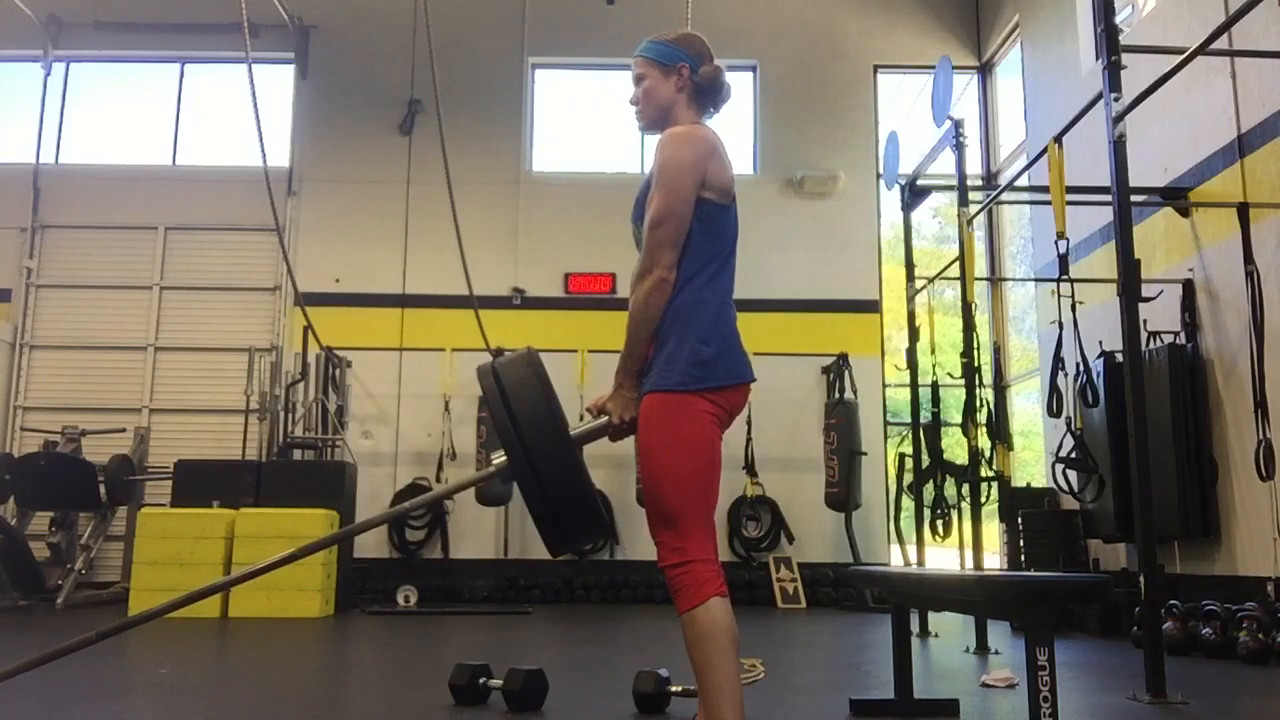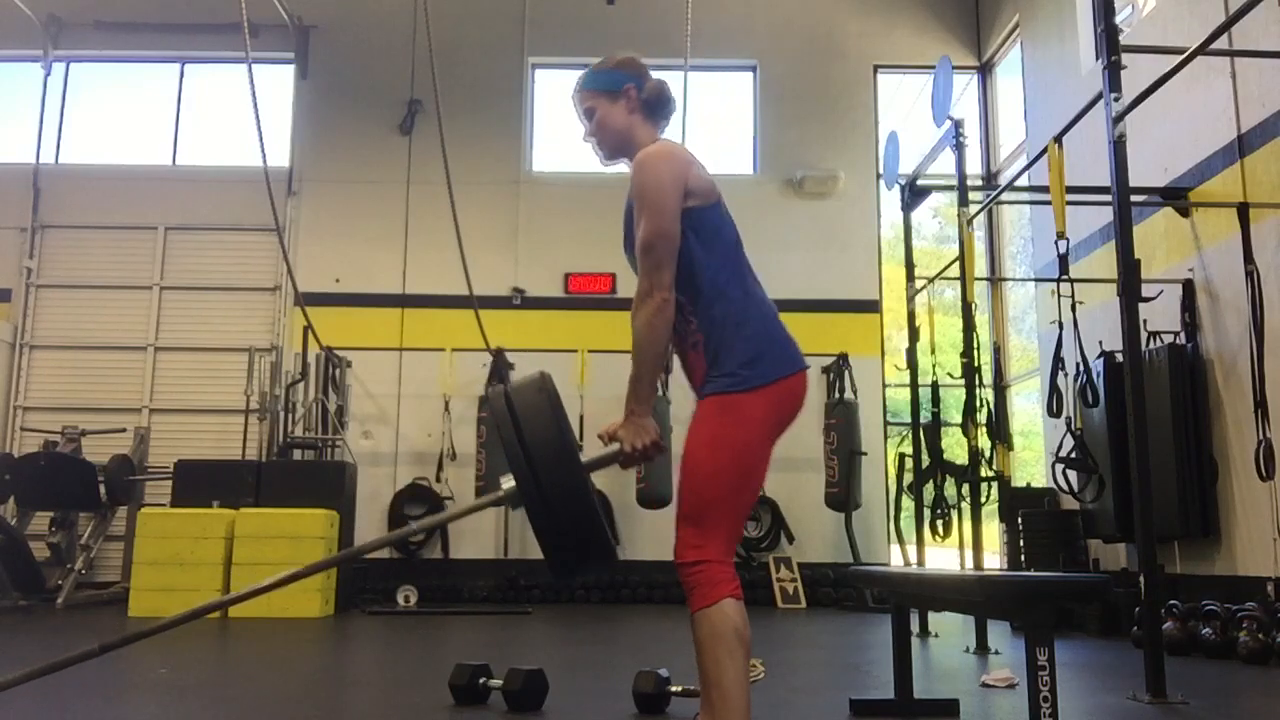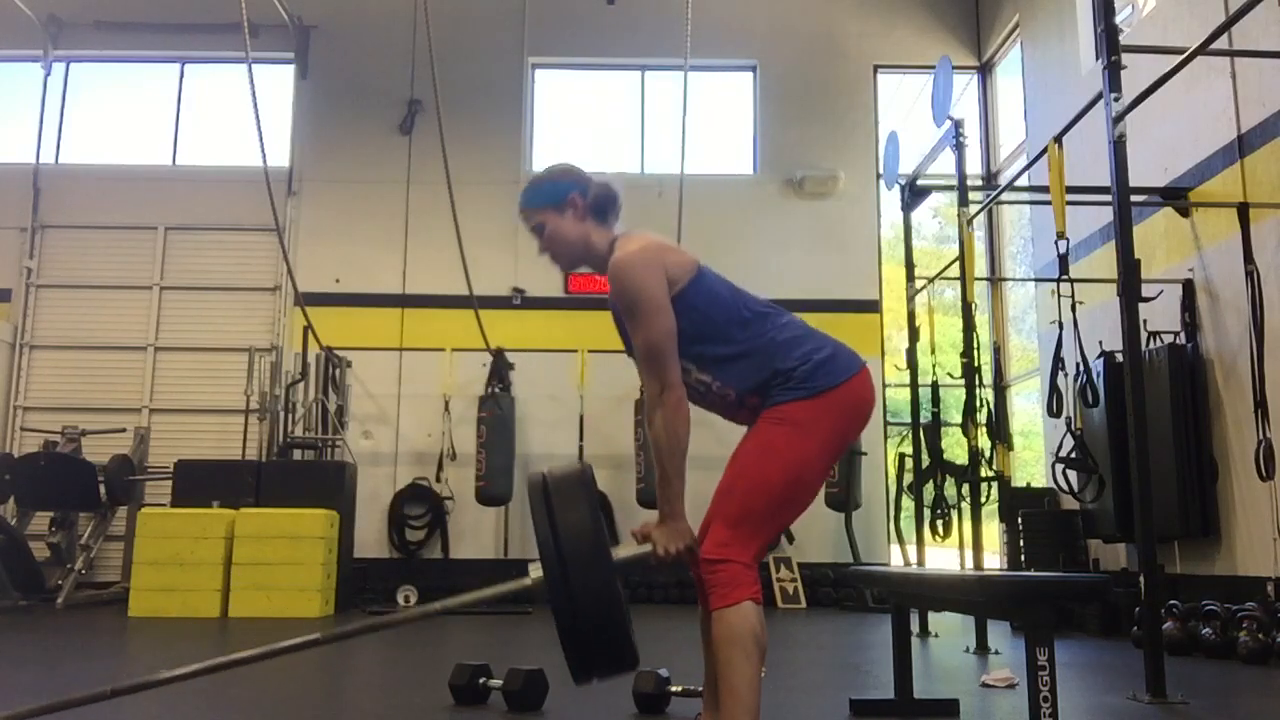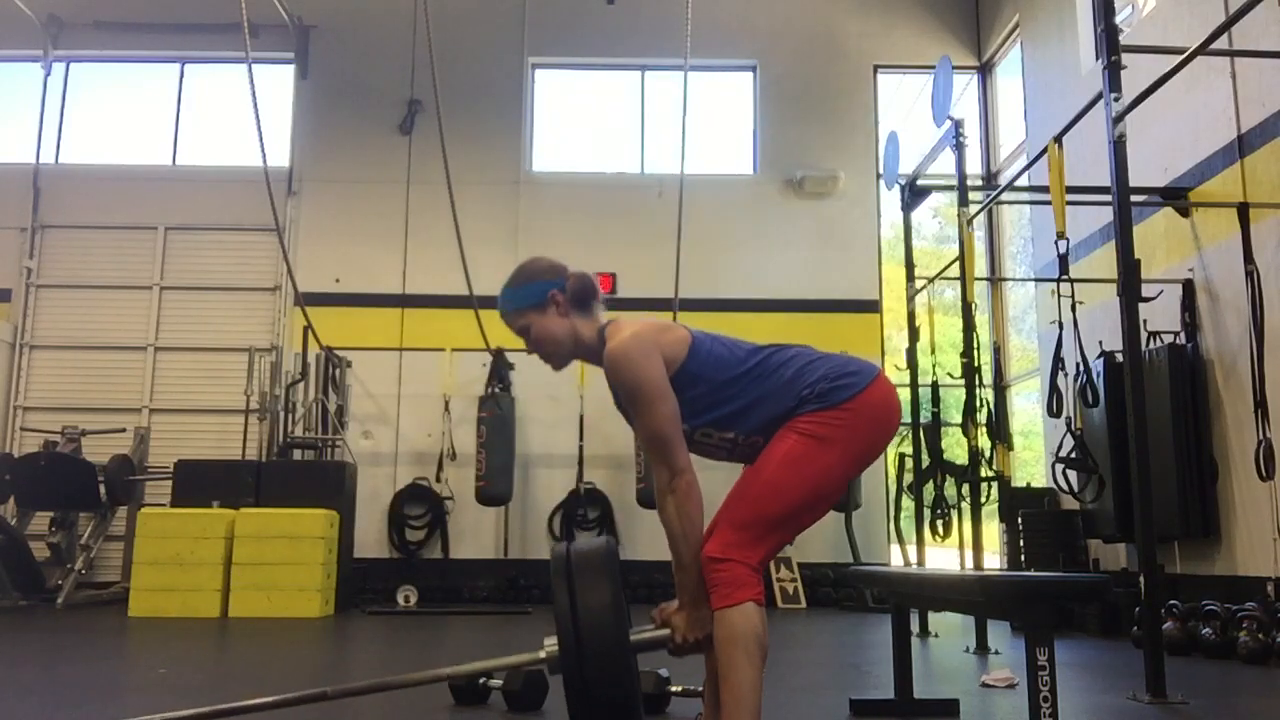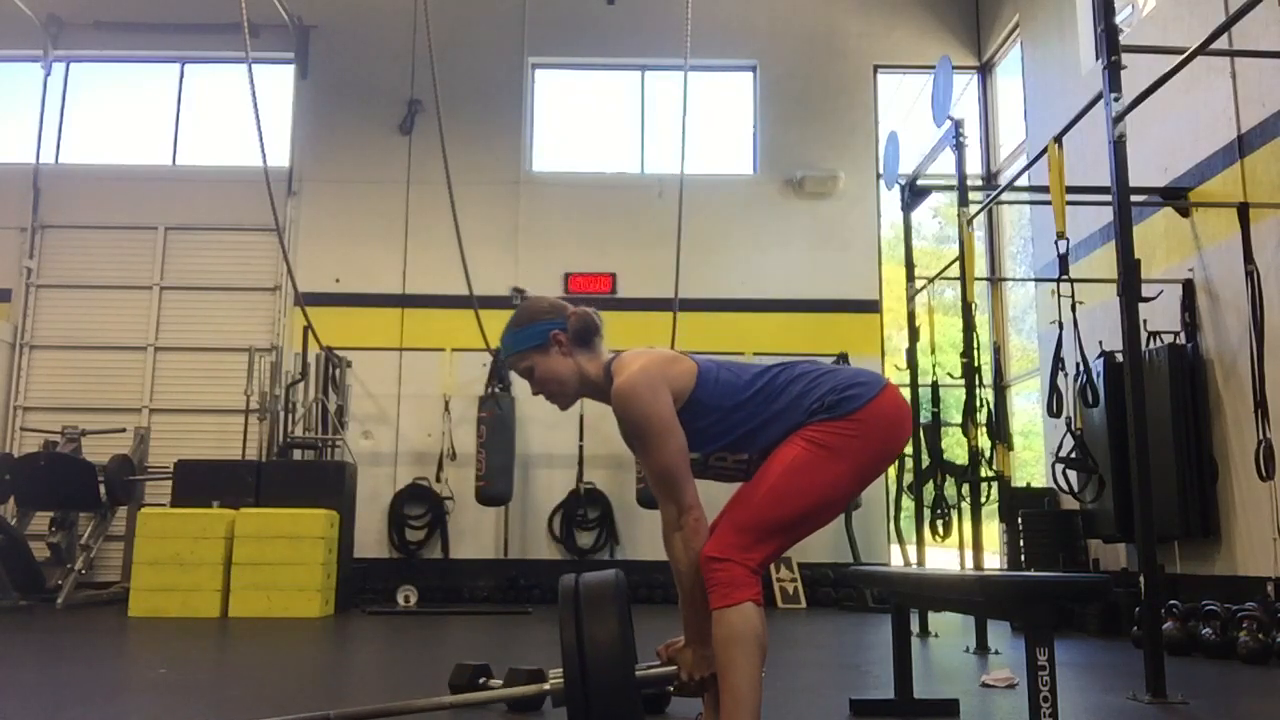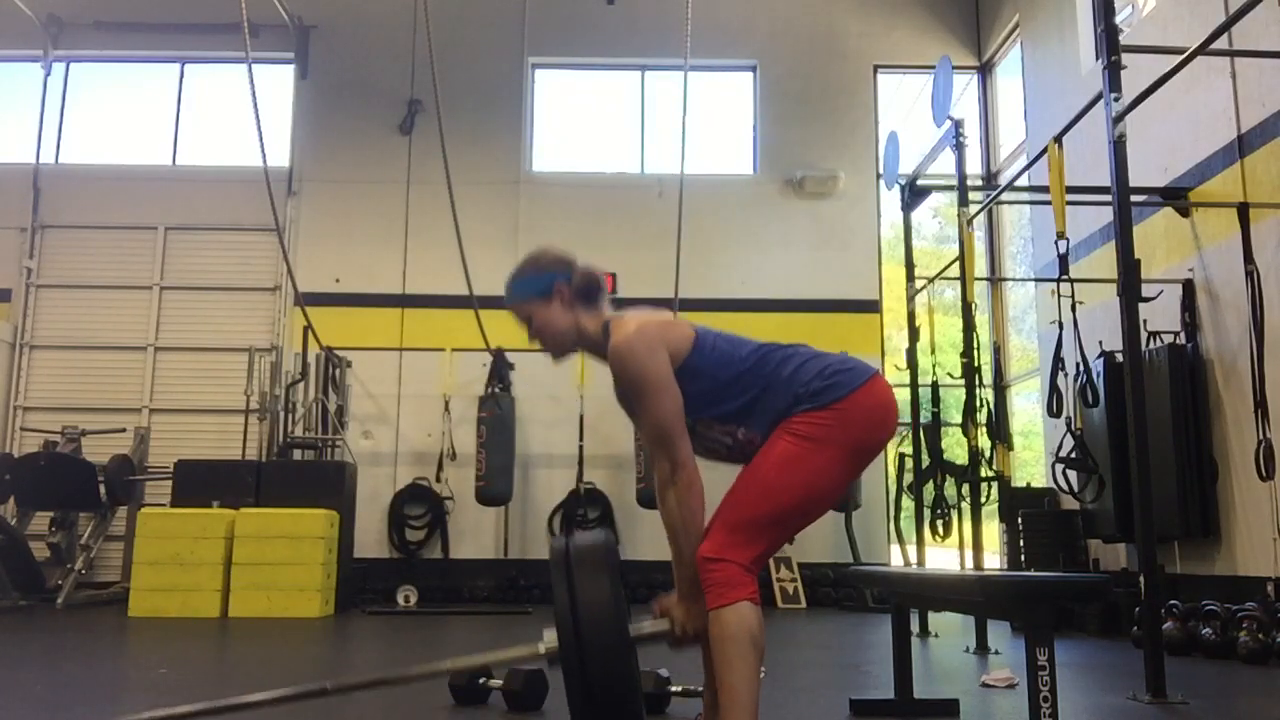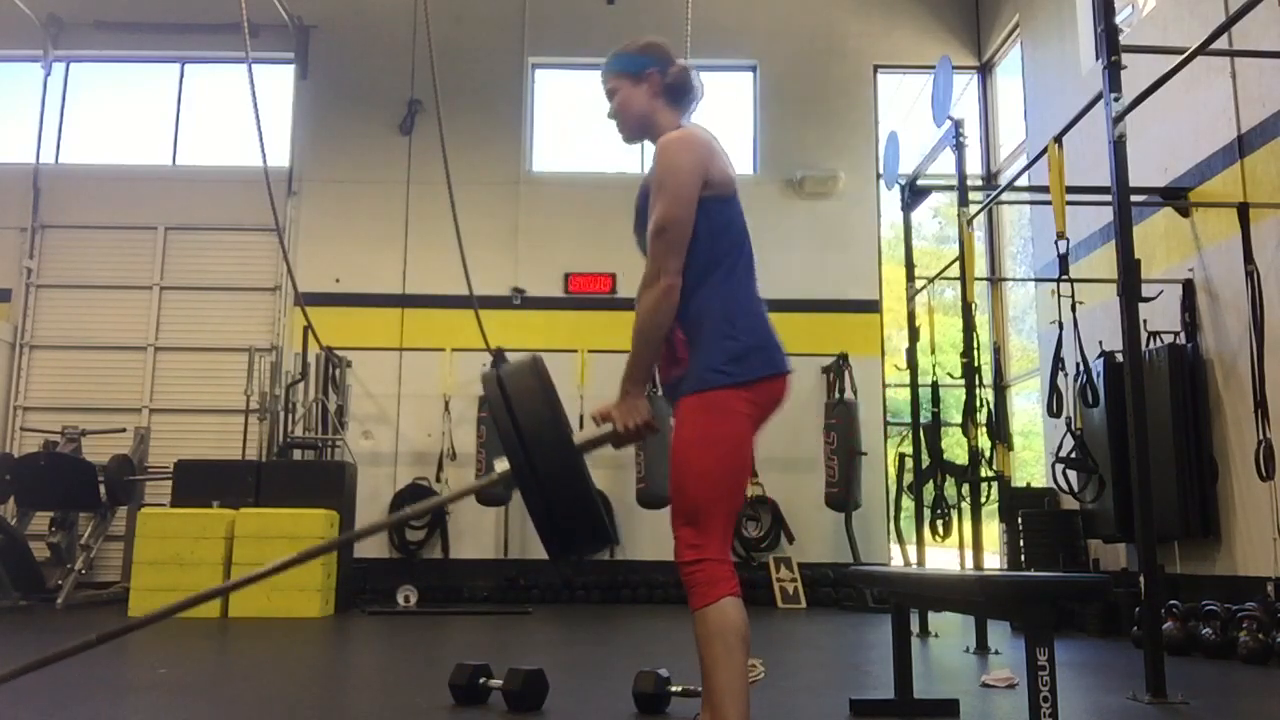
dt=0.5s
person 1, frame 1
left shoulder: (685, 143)
right shoulder: (695, 152)
left elbow: (657, 274)
left wrist: (623, 386)
right wrist: (636, 387)
left hip: (688, 375)
right hip: (697, 372)
left knee: (688, 560)
right knee: (688, 557)
person 1, frame 2
left shoulder: (658, 161)
right shoulder: (664, 169)
left elbow: (657, 298)
right elbow: (668, 297)
left wrist: (637, 412)
right wrist: (642, 411)
left hip: (747, 376)
right hip: (743, 376)
left knee: (702, 558)
right knee: (704, 558)
person 1, frame 3
left shoulder: (632, 260)
right shoulder: (627, 273)
left elbow: (669, 395)
right elbow: (662, 397)
left wrist: (671, 518)
right wrist: (671, 517)
left hip: (821, 390)
right hip: (811, 396)
left knee: (725, 559)
right knee: (717, 558)
person 1, frame 4
left shoulder: (627, 349)
right shoulder: (625, 354)
left elbow: (680, 478)
right elbow: (668, 481)
left wrist: (692, 602)
right wrist: (691, 596)
left hip: (845, 404)
right hip: (836, 410)
left knee: (729, 562)
right knee: (723, 560)
person 1, frame 5
left shoulder: (634, 384)
right shoulder: (630, 393)
left elbow: (688, 516)
right elbow: (676, 517)
left wrist: (698, 642)
right wrist: (697, 637)
left hip: (859, 414)
right hip: (850, 418)
left knee: (728, 560)
right knee: (725, 555)
person 1, frame 6
left shoulder: (632, 341)
right shoulder: (628, 353)
left elbow: (682, 475)
right elbow: (669, 476)
left wrist: (689, 596)
right wrist: (688, 592)
left hip: (844, 406)
right hip: (839, 410)
left knee: (725, 562)
right knee: (725, 560)
person 1, frame 7
left shoulder: (679, 147)
right shoulder: (684, 155)
left elbow: (663, 281)
right elbow: (673, 282)
left wrist: (631, 393)
right wrist: (640, 392)
left hip: (727, 369)
right hip: (725, 369)
left knee: (703, 556)
right knee: (703, 554)
